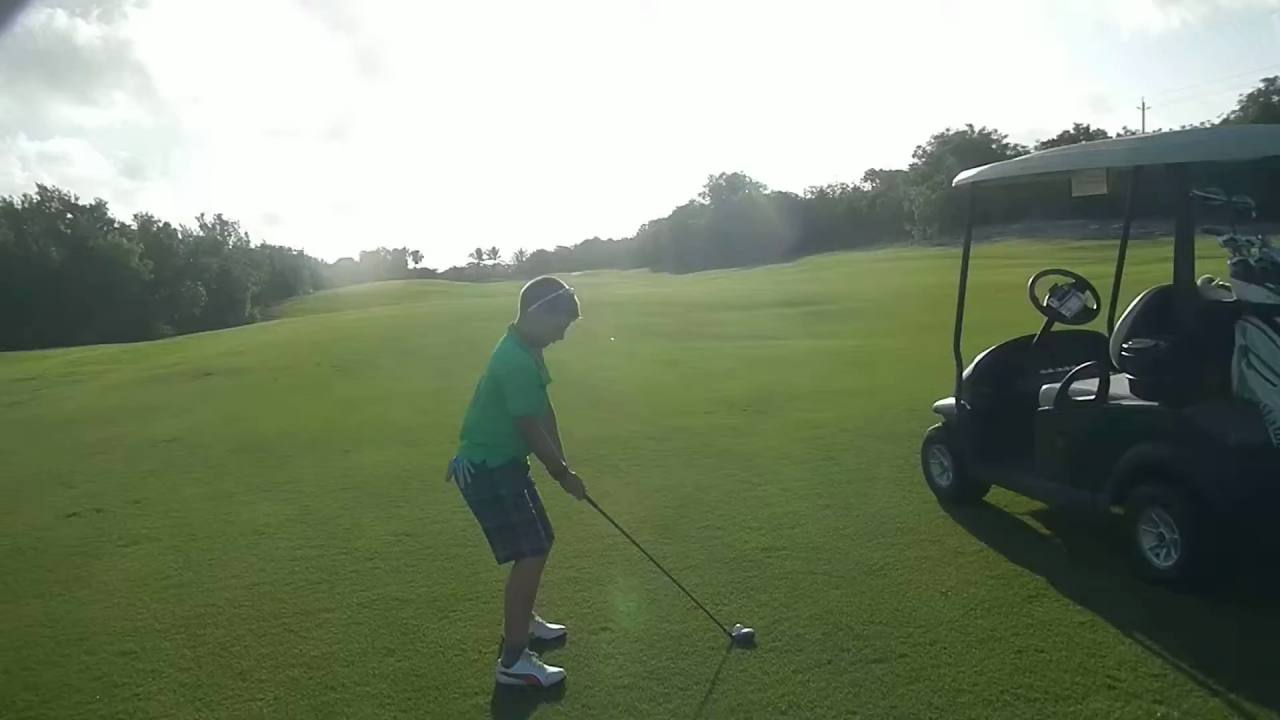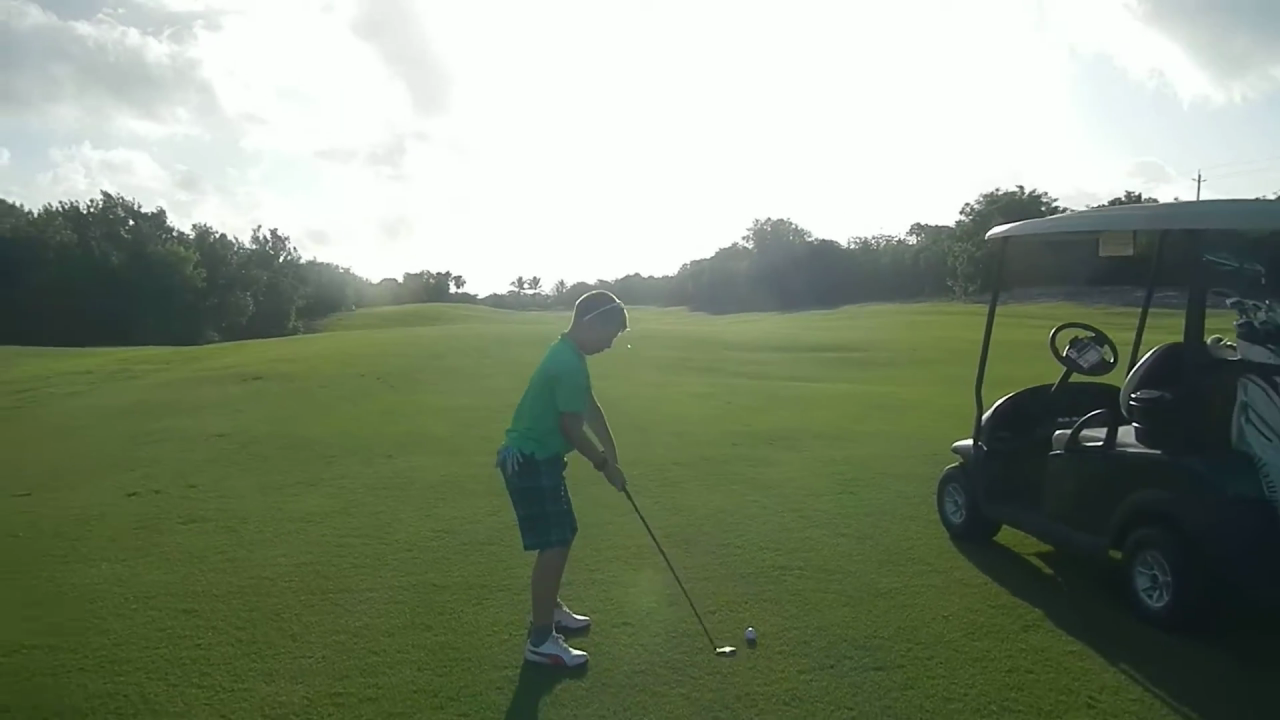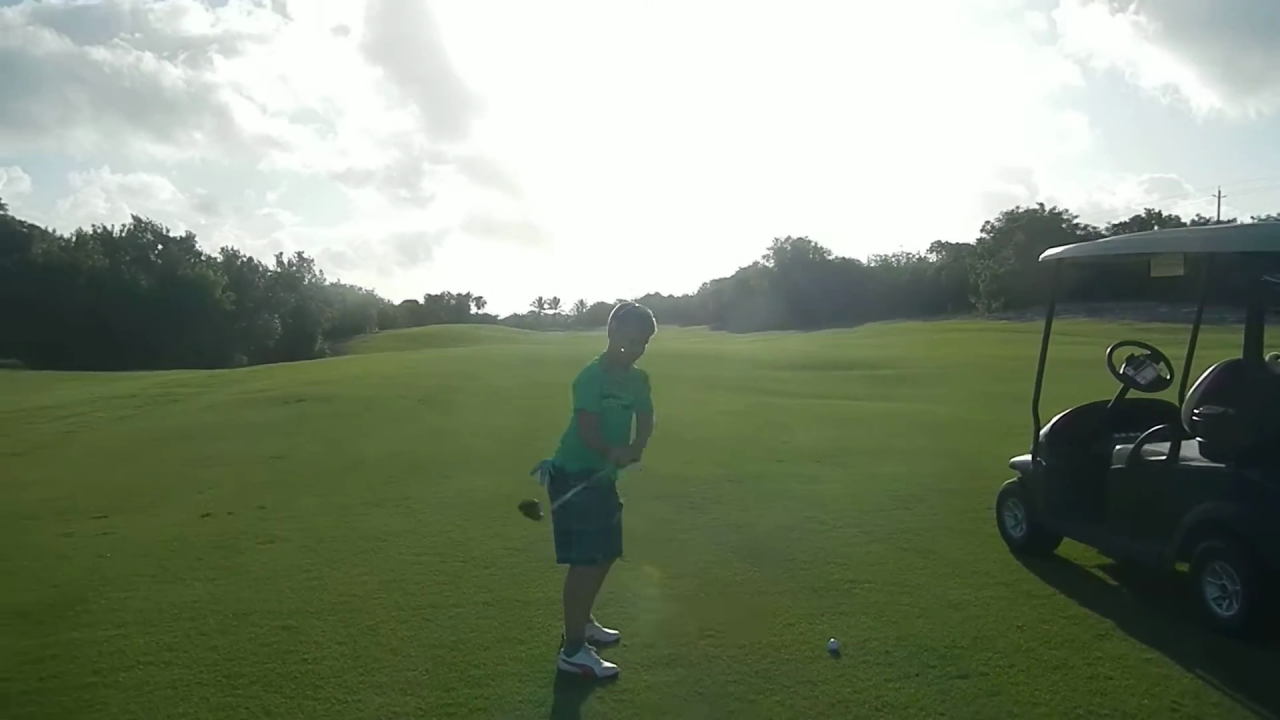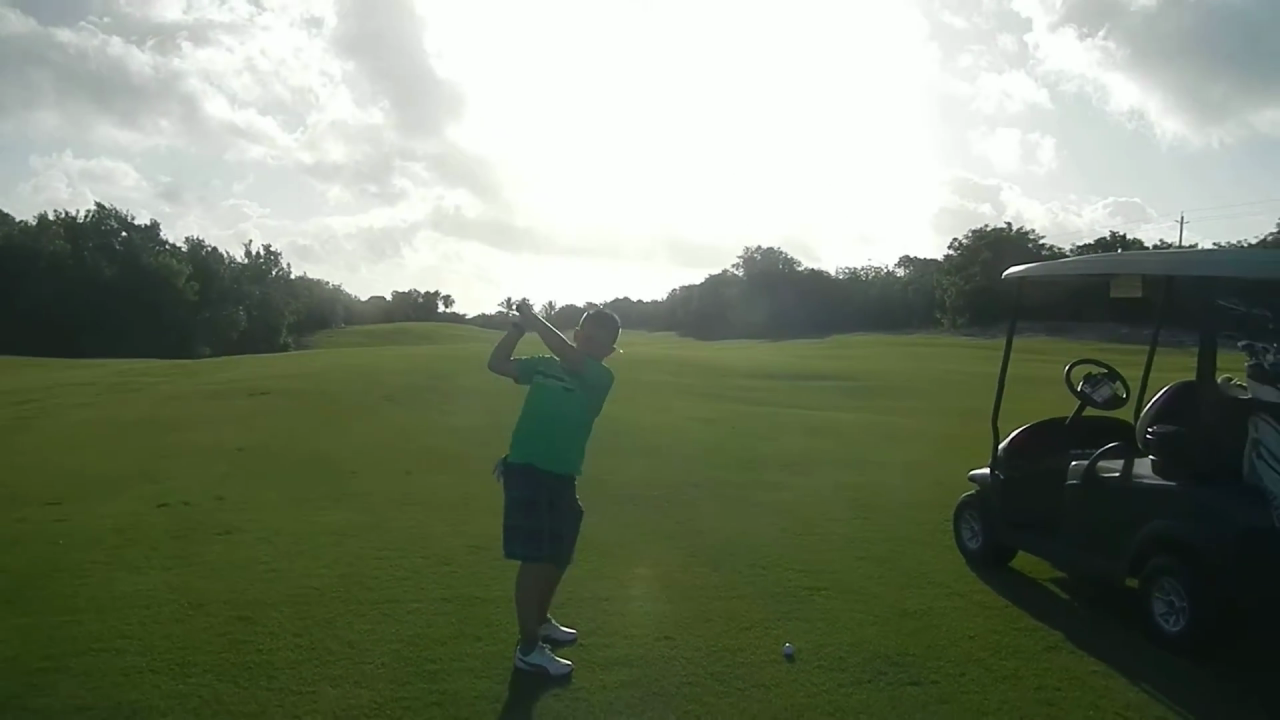
dt=1s
person 1, frame 1
left shoulder: (527, 351)
right shoulder: (515, 362)
left elbow: (544, 410)
right elbow: (531, 428)
left wrist: (562, 463)
right wrist: (562, 473)
left hip: (503, 462)
right hip: (486, 469)
left knee: (538, 543)
right knee: (530, 554)
left ankle: (522, 620)
right ankle: (512, 659)
person 1, frame 2
left shoulder: (570, 356)
right shoulder: (567, 364)
left elbow: (591, 408)
right elbow: (572, 427)
left wrist: (612, 454)
right wrist: (604, 463)
left hip: (539, 458)
right hip: (529, 462)
left knee: (561, 536)
right knee: (552, 544)
left ankle: (549, 607)
right ankle: (541, 639)
person 1, frame 3
left shoulder: (639, 379)
right shoulder: (591, 375)
left elbow: (645, 419)
right elbow: (585, 430)
left wrist: (634, 449)
right wrist: (611, 452)
left hip: (603, 478)
right hip: (574, 475)
left knee: (603, 556)
right knee: (583, 561)
left ankle: (583, 622)
right ankle: (573, 649)
person 1, frame 4
left shoulder: (601, 378)
right shoulder: (543, 365)
left elbow: (570, 357)
right elbow: (496, 364)
left wrist: (535, 322)
right wrist: (519, 326)
left hip: (562, 478)
right hip: (525, 471)
left knee: (556, 558)
right knee: (533, 559)
left ankle: (540, 620)
right ankle: (529, 648)
